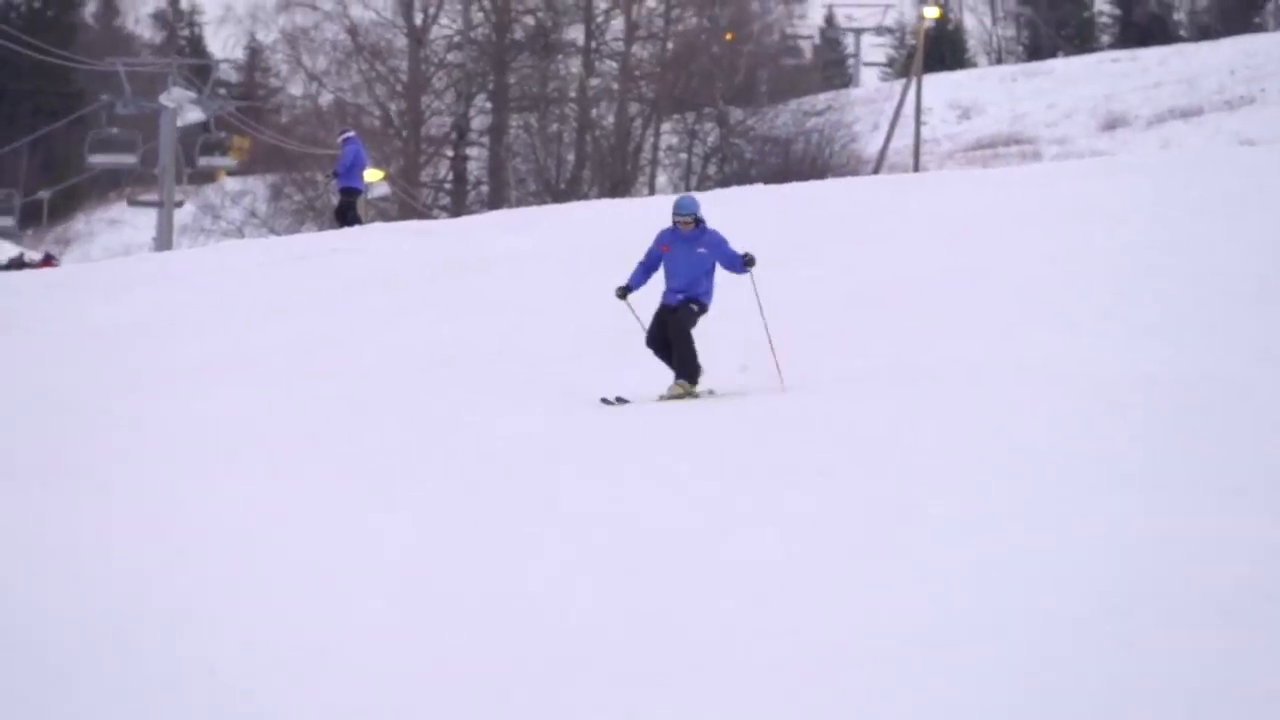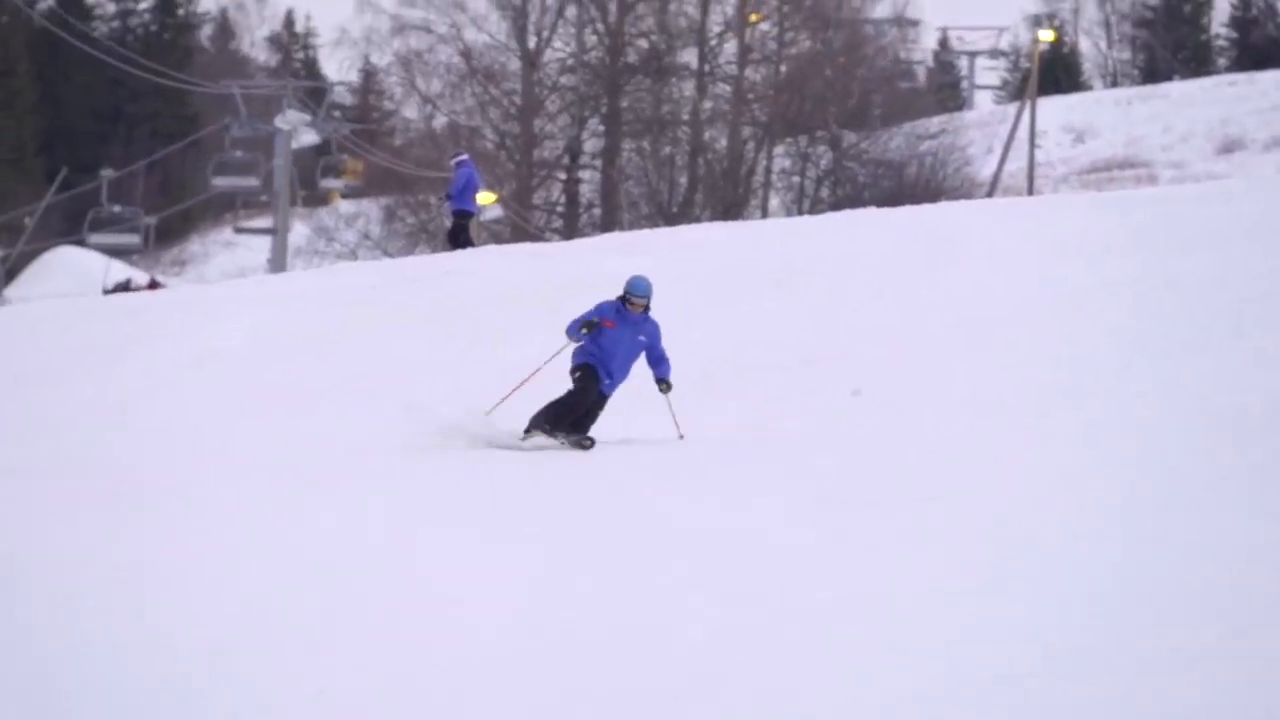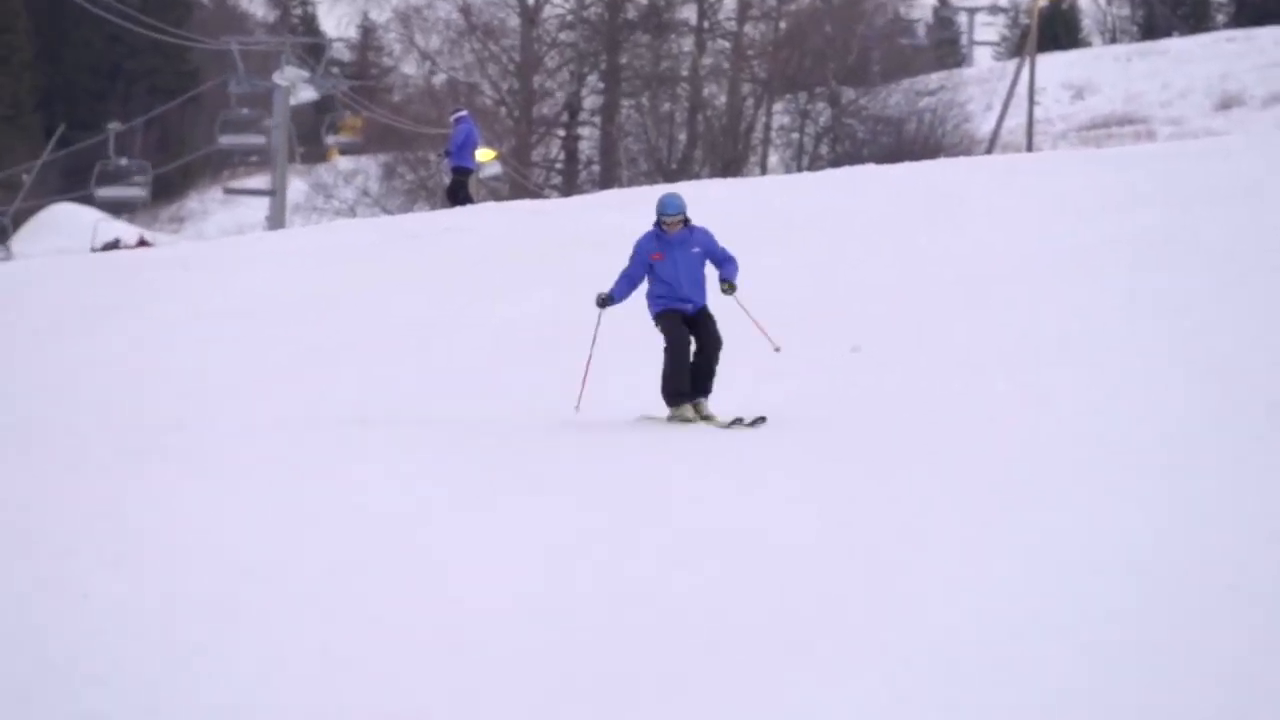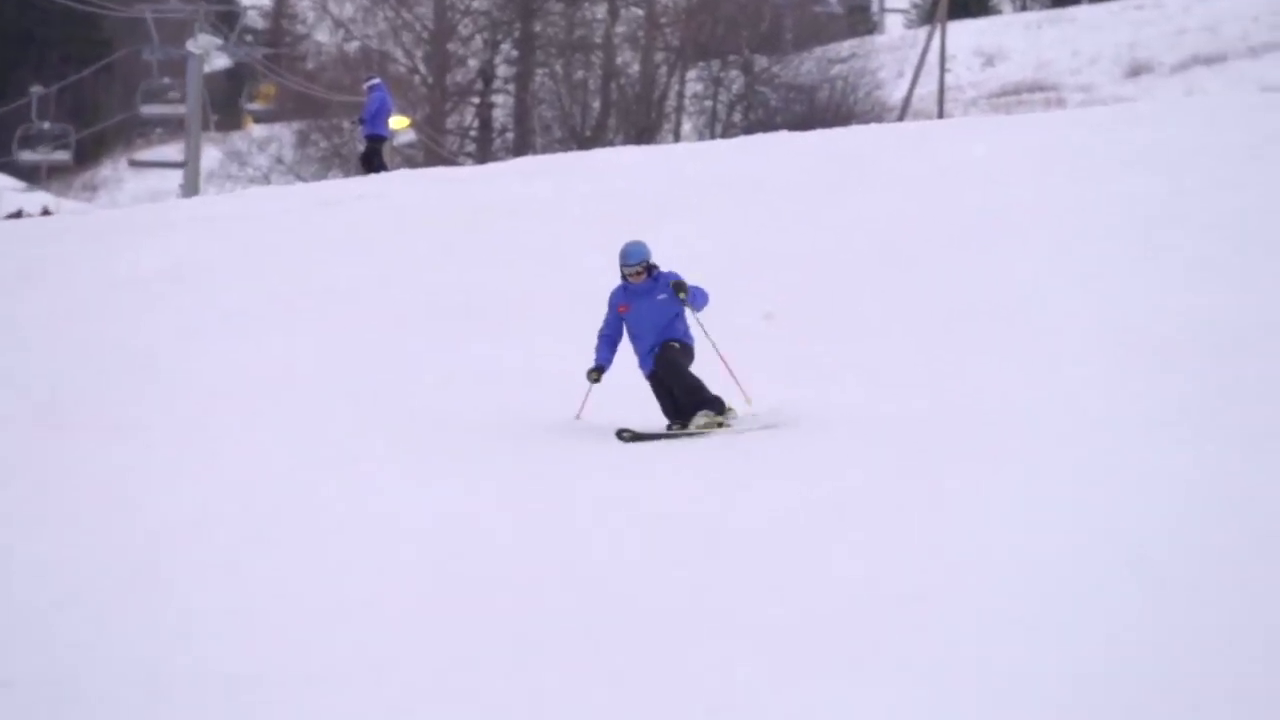
dt=0.5s
person 1, frame 1
left shoulder: (712, 239)
right shoulder: (665, 237)
left elbow: (734, 262)
right elbow: (647, 265)
left wrist: (746, 263)
right wrist: (629, 286)
left hip: (697, 298)
right hip: (671, 299)
left knee: (676, 327)
right knee: (654, 340)
left ankle: (686, 381)
right ankle: (690, 371)
person 1, frame 2
left shoulder: (650, 328)
right shoulder: (606, 310)
left elbow: (657, 358)
right elbow: (573, 330)
left wrist: (662, 377)
right wrist: (583, 328)
left hip: (607, 382)
right hip: (588, 363)
left knee: (578, 426)
right knee: (586, 393)
left ankle: (553, 427)
right ankle: (539, 426)
person 1, frame 3
left shoulder: (700, 236)
right shoulder: (647, 243)
left elbow: (725, 260)
right elbow: (630, 278)
left wrist: (728, 278)
right wrist: (610, 297)
left hip: (696, 306)
right hip: (665, 307)
left knee: (711, 341)
right knee: (679, 344)
left ankle: (699, 399)
right ankle: (679, 403)
person 1, frame 4
left shoulder: (668, 281)
right shoulder: (618, 297)
left elbow: (701, 299)
right elbow: (609, 335)
left wrist: (686, 294)
right wrist: (600, 365)
left hip: (676, 345)
right hip: (651, 362)
left knee: (666, 362)
right knee: (678, 414)
left ankle: (710, 409)
right ankle: (713, 411)
